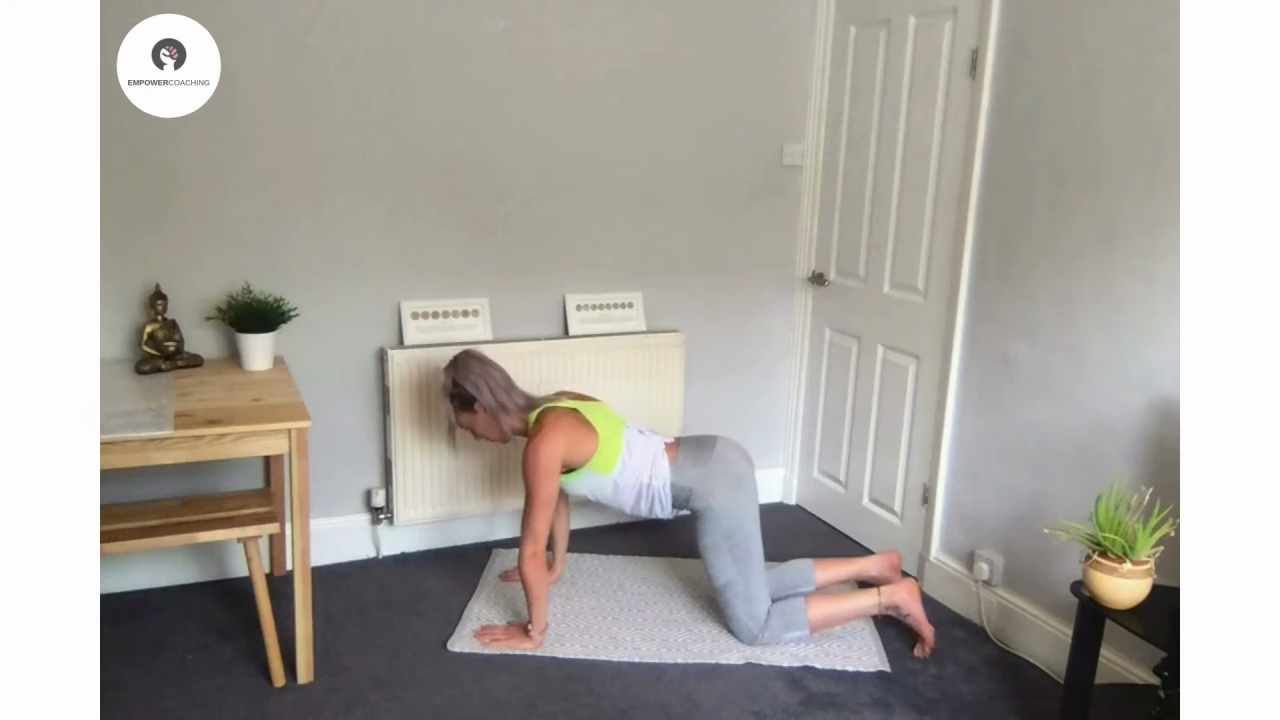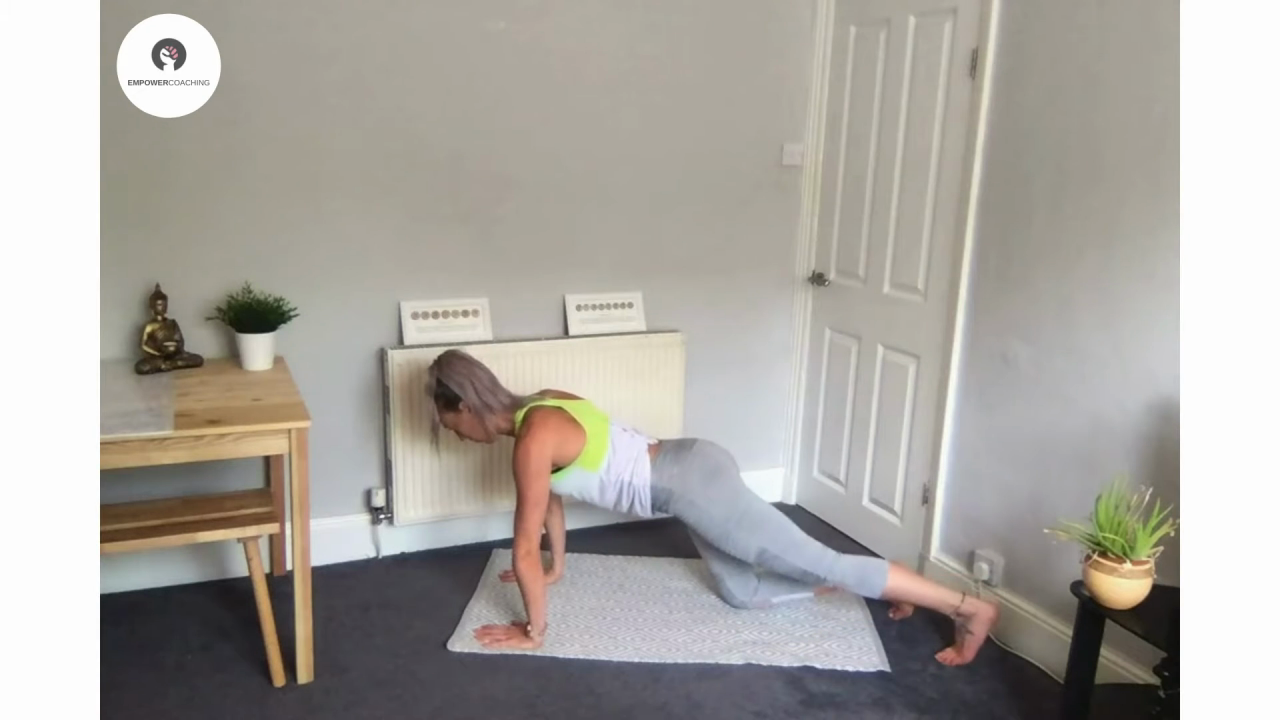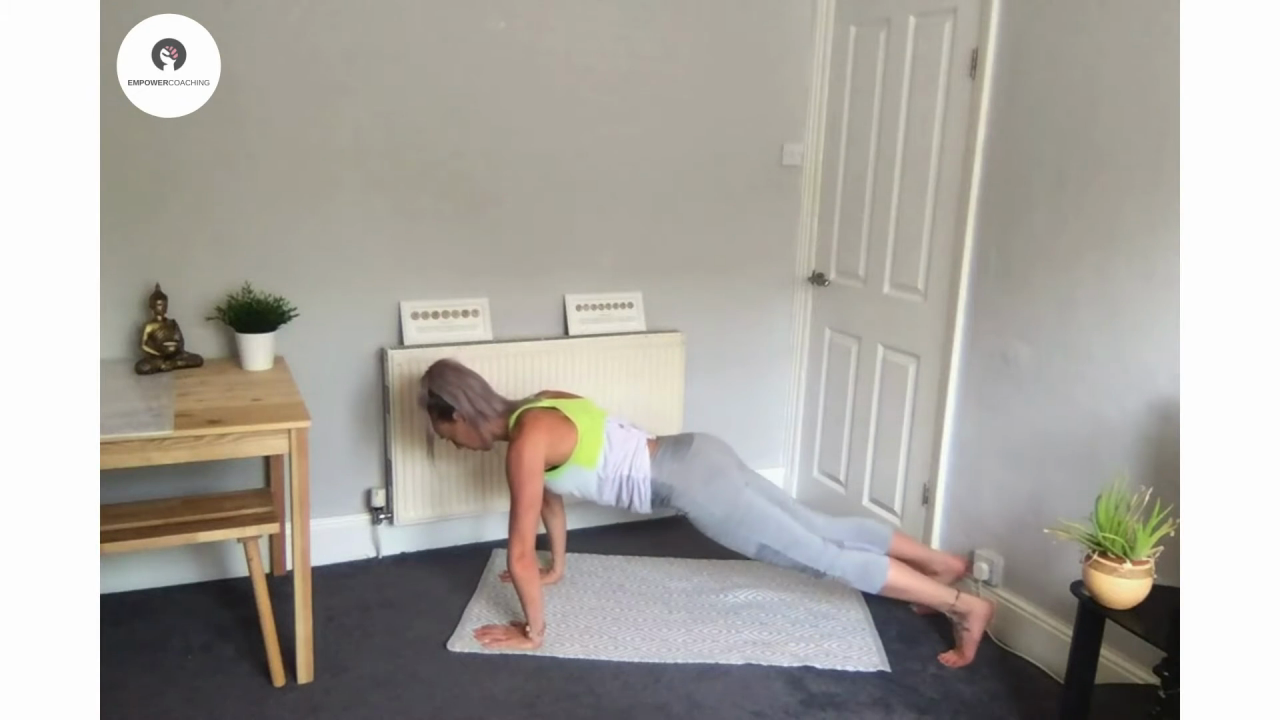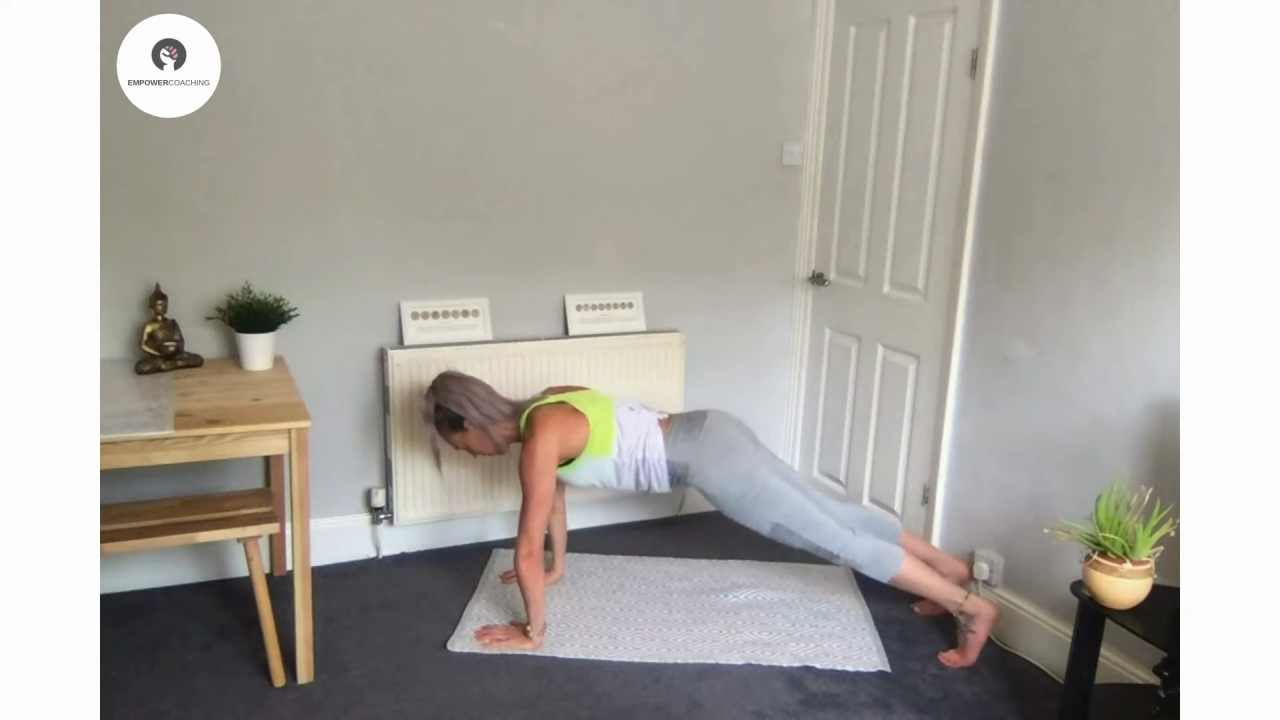
dt=1s
person 1, frame 1
left shoulder: (543, 442)
right shoulder: (557, 407)
left elbow: (531, 550)
right elbow: (560, 495)
left wrist: (534, 630)
right wrist: (556, 568)
left hip: (713, 484)
right hip: (715, 462)
left knee: (753, 626)
right knee: (750, 587)
left ankle: (891, 596)
right ankle: (873, 565)
person 1, frame 2
left shoulder: (532, 440)
right shoulder: (543, 404)
left elbow: (524, 548)
right elbow: (553, 495)
left wrist: (534, 630)
right wrist: (556, 568)
left hip: (692, 485)
right hip: (693, 466)
left knee: (819, 562)
right knee: (743, 593)
left ankle: (969, 609)
right ankle: (874, 585)
person 1, frame 3
left shoulder: (524, 443)
right shoulder: (539, 407)
left elbow: (520, 553)
right elbow: (552, 492)
left wrist: (533, 631)
right wrist: (557, 567)
left hip: (694, 484)
right hip: (698, 456)
left knee: (822, 556)
right knee: (819, 527)
left ankle: (964, 604)
right ankle: (943, 564)
person 1, frame 4
left shoulder: (538, 440)
right shoulder: (546, 405)
left elbow: (526, 549)
right elbow: (556, 491)
left wrist: (533, 630)
right wrist: (556, 568)
left hip: (708, 458)
right hip: (710, 435)
left knee: (837, 540)
right knee: (831, 512)
left ankle: (971, 607)
right ankle: (949, 568)
